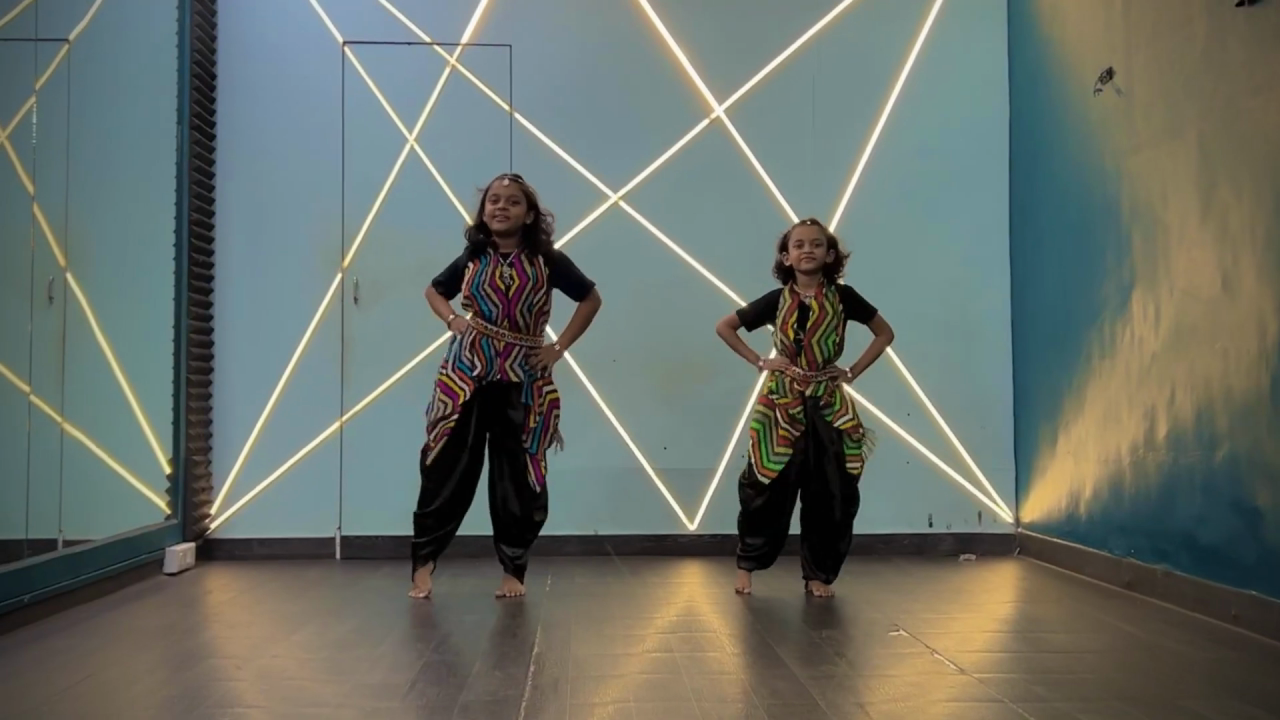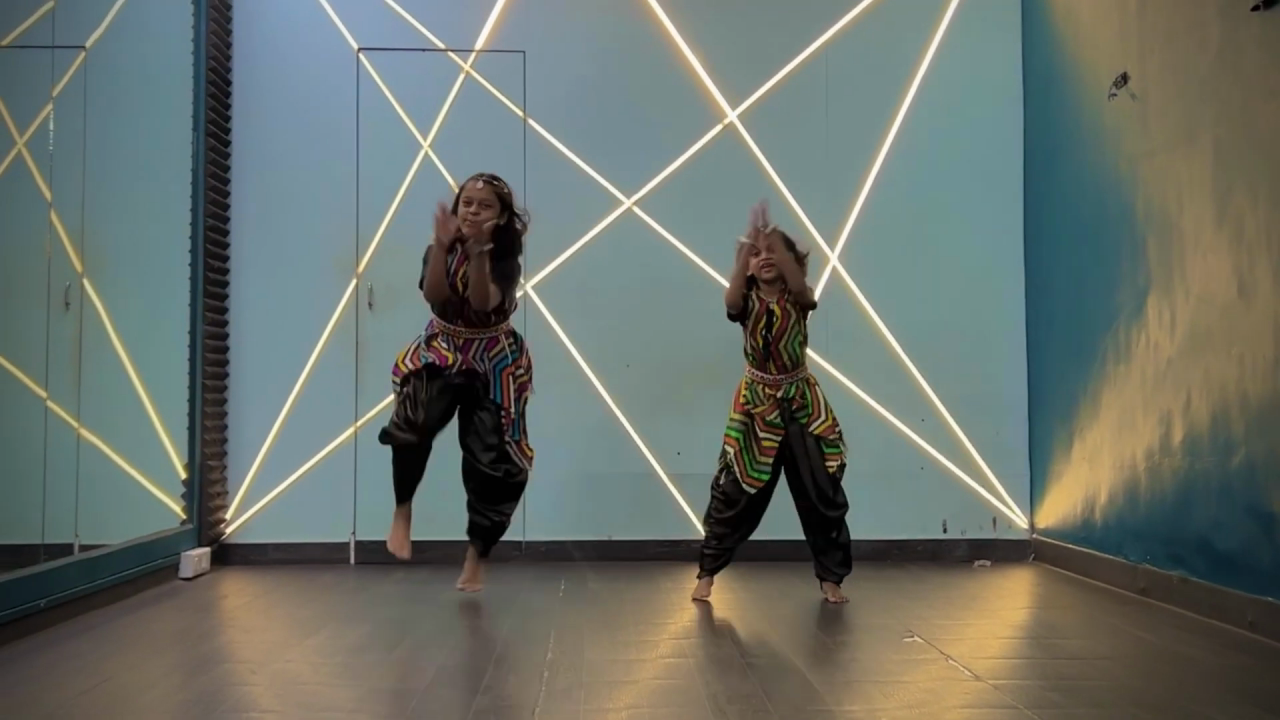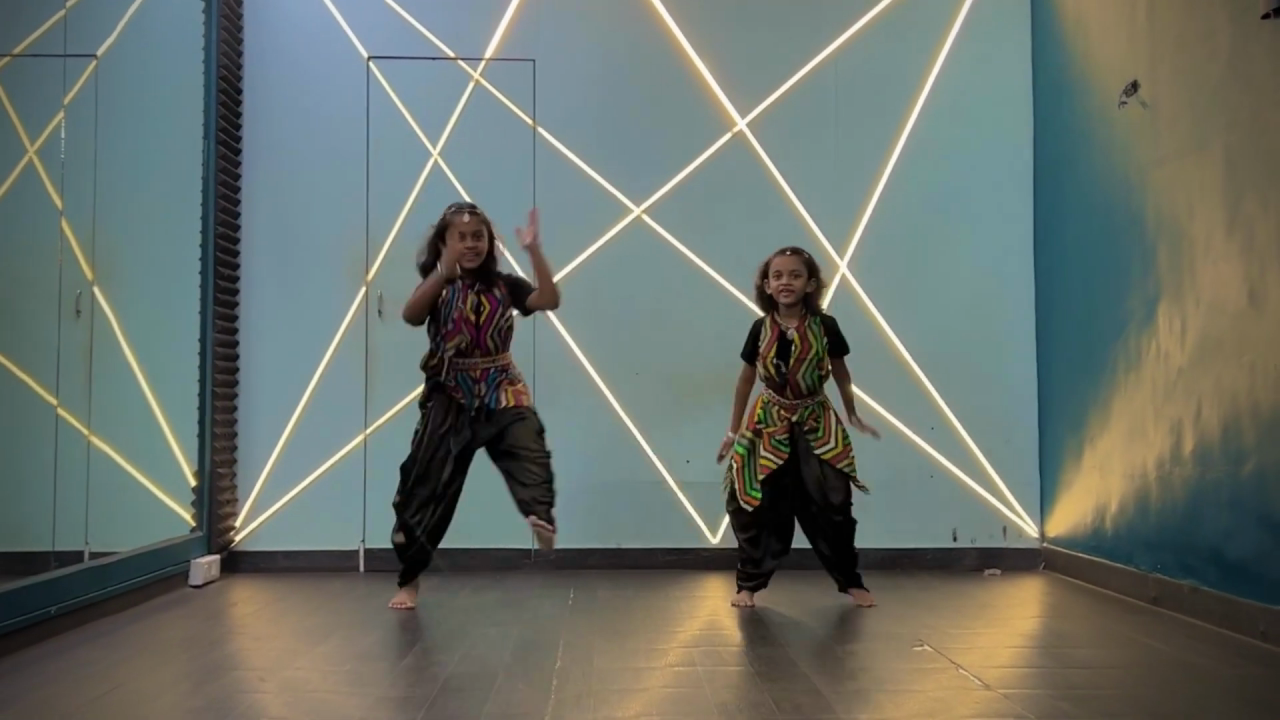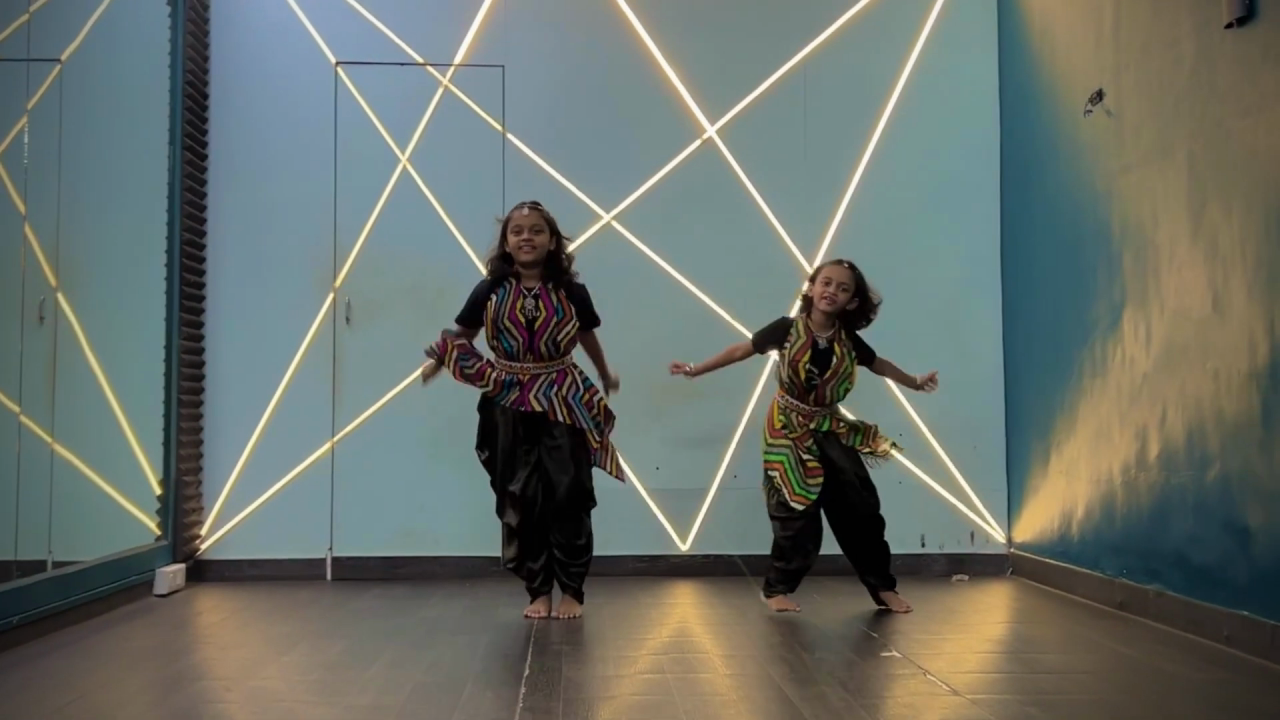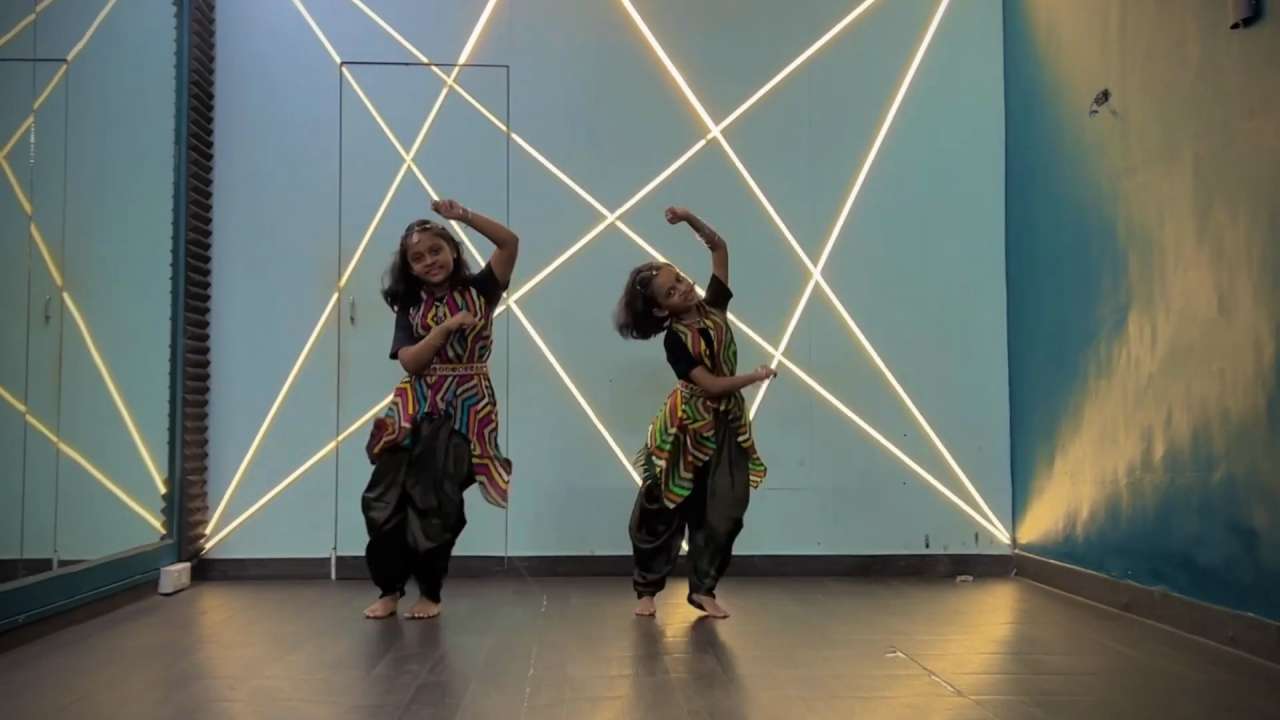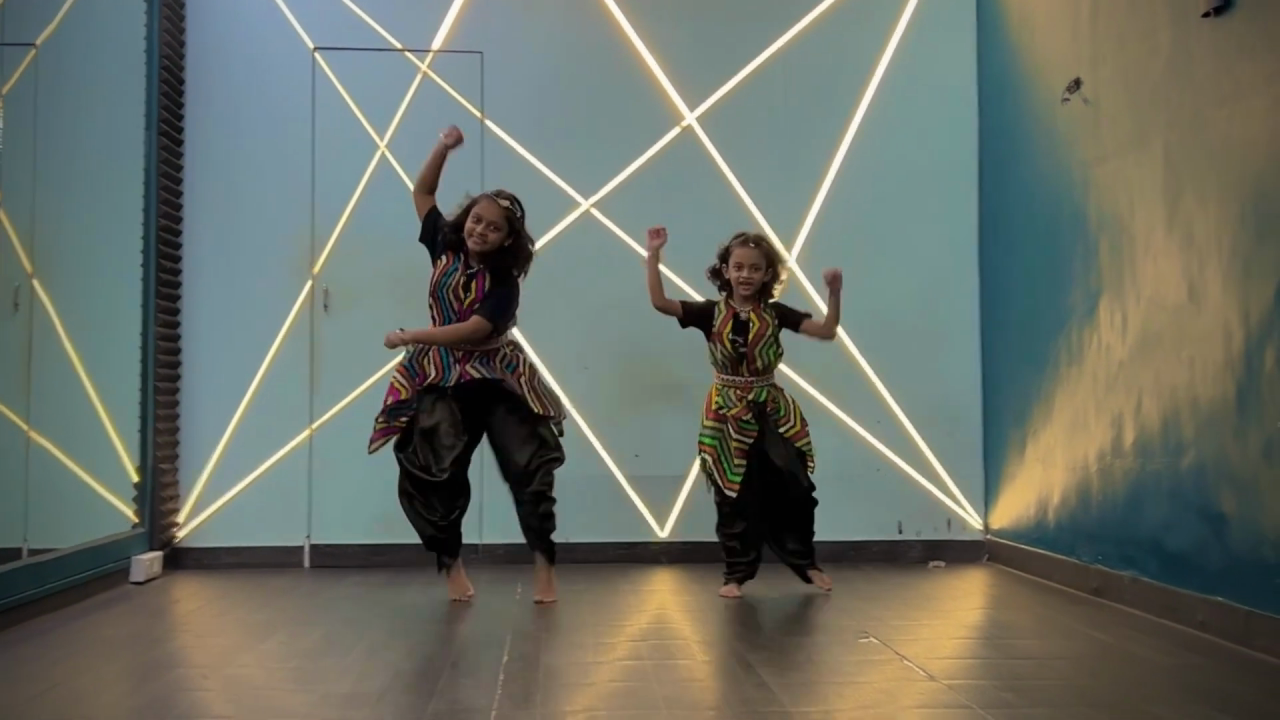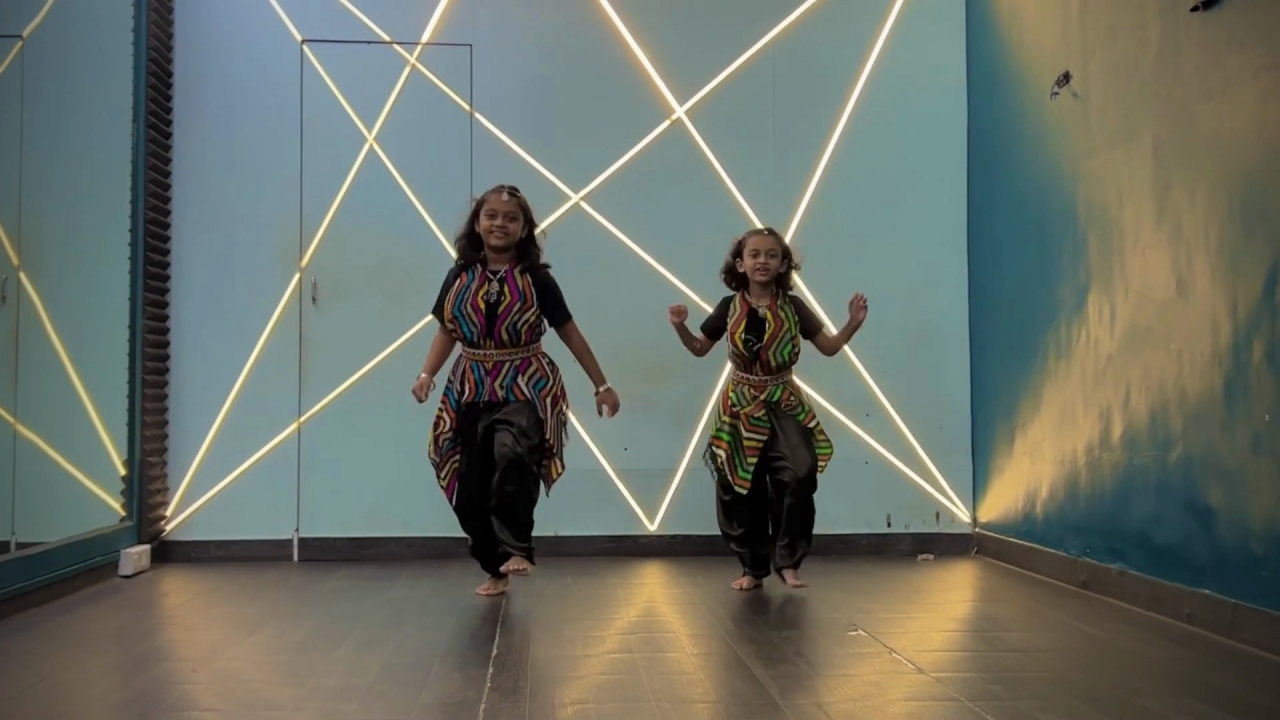
dt=0.7s
person 1, frame 1
left shoulder: (547, 261)
right shoulder: (471, 258)
left elbow: (591, 298)
right elbow: (434, 291)
left wrist: (559, 346)
right wrist: (452, 318)
left hip: (522, 379)
right hip: (470, 372)
left knee: (518, 477)
right knee: (449, 469)
left ankle: (513, 570)
right ankle: (424, 565)
person 1, frame 2
left shoulder: (504, 261)
right shoulder: (439, 253)
left elbow: (483, 302)
right elbow: (435, 294)
left wrist: (478, 253)
right wrist: (441, 244)
left hip: (492, 363)
right hip: (441, 353)
left knee: (491, 460)
right knee: (413, 423)
left ankle: (477, 551)
right ankle: (403, 508)
person 1, frame 3
left shoulder: (503, 285)
right shoulder: (436, 290)
left elbow: (549, 301)
right elbow: (414, 313)
left wrist: (535, 252)
right wrist: (443, 270)
left hip: (502, 394)
right hip: (449, 399)
left knee: (527, 450)
right knee: (429, 490)
left ankle: (541, 521)
right ankle: (408, 582)
person 1, frame 4
left shoulder: (571, 291)
right shoulder: (490, 291)
left elbow: (587, 335)
right elbow: (461, 333)
left wrist: (606, 375)
right wrist: (438, 361)
left hip: (562, 403)
right hip: (508, 404)
left knee: (567, 495)
right knee: (519, 499)
left ankle: (571, 591)
right ankle: (538, 591)
person 1, frame 5
left shoulder: (478, 292)
right shoulder: (409, 309)
left elbow: (510, 244)
right elbow: (410, 362)
left wrist: (463, 216)
right wrist: (448, 326)
left hip: (467, 408)
right hip: (415, 409)
left knee: (435, 501)
right knee: (387, 501)
left ankle: (429, 593)
right ankle: (389, 590)
person 1, frame 6
left shoulder: (505, 281)
right shoulder: (444, 248)
left elbow: (475, 331)
right elbow: (422, 192)
left wrist: (411, 337)
right wrist: (442, 150)
left hip: (495, 376)
right hip: (441, 376)
left knee: (529, 463)
right knee: (432, 466)
left ankle: (542, 558)
right ankle: (449, 560)
person 1, frame 7
left shoulder: (536, 278)
right shoulder: (458, 278)
left elbow: (569, 331)
right elbow: (445, 332)
left wrist: (601, 382)
right wrist: (425, 375)
left hip: (525, 386)
right hip: (470, 389)
left knee: (513, 458)
right knee: (471, 488)
left ankle: (516, 551)
right ankle: (495, 569)
person 2, frame 1
left shoulder: (842, 296)
right shoulder: (776, 300)
left elbow: (885, 332)
right elbow: (724, 327)
left wrist: (853, 372)
right wrist: (758, 361)
left hip: (827, 402)
right hip: (781, 401)
left knee: (829, 493)
right knee: (768, 487)
left ankle: (819, 573)
right ankle: (747, 564)
person 2, frame 2
left shoulder: (798, 300)
right shoulder: (745, 303)
left elbow: (803, 290)
right elbow: (731, 299)
left wrist: (776, 244)
right wrist: (745, 249)
left hip: (800, 402)
right hip: (756, 404)
left knee: (821, 492)
right knee: (736, 491)
left ankle: (830, 575)
right ankle: (709, 569)
person 2, frame 3
left shoulder: (824, 327)
right shoulder: (761, 328)
left elbow: (841, 374)
right elbow: (744, 379)
left wrist: (854, 418)
right wrist: (733, 432)
left hip: (815, 424)
right hip: (769, 423)
left knee: (830, 508)
right knee: (757, 507)
left ankle: (850, 581)
right ankle: (749, 584)
person 2, frame 4
left shoulder: (849, 341)
right shoulder: (786, 329)
left elbow: (878, 365)
right elbow: (741, 351)
left wrist: (915, 383)
right wrist: (695, 370)
left hip: (832, 430)
right hip: (788, 429)
left knee: (862, 507)
right knee: (797, 511)
left ankle: (883, 587)
right ankle: (778, 588)
person 2, frame 5
left shoulder: (715, 306)
right shoulder: (675, 340)
left elbow: (719, 247)
right elbow: (712, 385)
left wrist: (690, 220)
right wrist: (756, 376)
left hip: (727, 421)
right hip: (688, 424)
left knee: (723, 510)
right knee: (663, 505)
left ankle: (703, 589)
right ankle: (647, 589)
person 2, frame 6
left shoulder: (775, 313)
right shoulder: (711, 312)
left elbow: (826, 331)
right elbow: (660, 302)
left wrist: (834, 294)
right wrist: (653, 256)
left hip: (771, 409)
right hip: (728, 411)
left knee: (794, 489)
right knee: (736, 497)
left ankle: (805, 562)
right ankle: (737, 574)
person 2, frame 7
left shoulder: (793, 307)
right shoulder: (729, 307)
left elbow: (828, 346)
right elbow: (700, 349)
left wrist: (853, 322)
right wrist: (681, 327)
left hip: (785, 404)
right hip: (741, 407)
left knee: (798, 475)
right knee: (741, 492)
left ankle: (788, 561)
right ankle: (754, 567)
